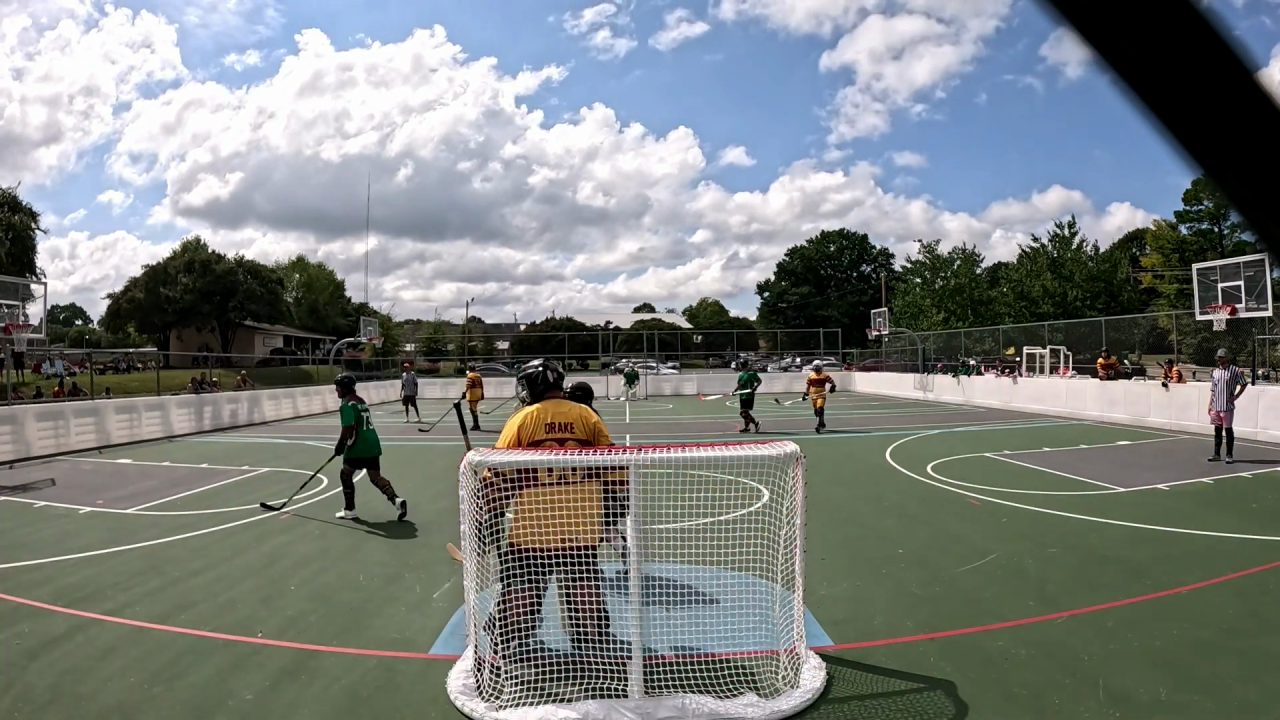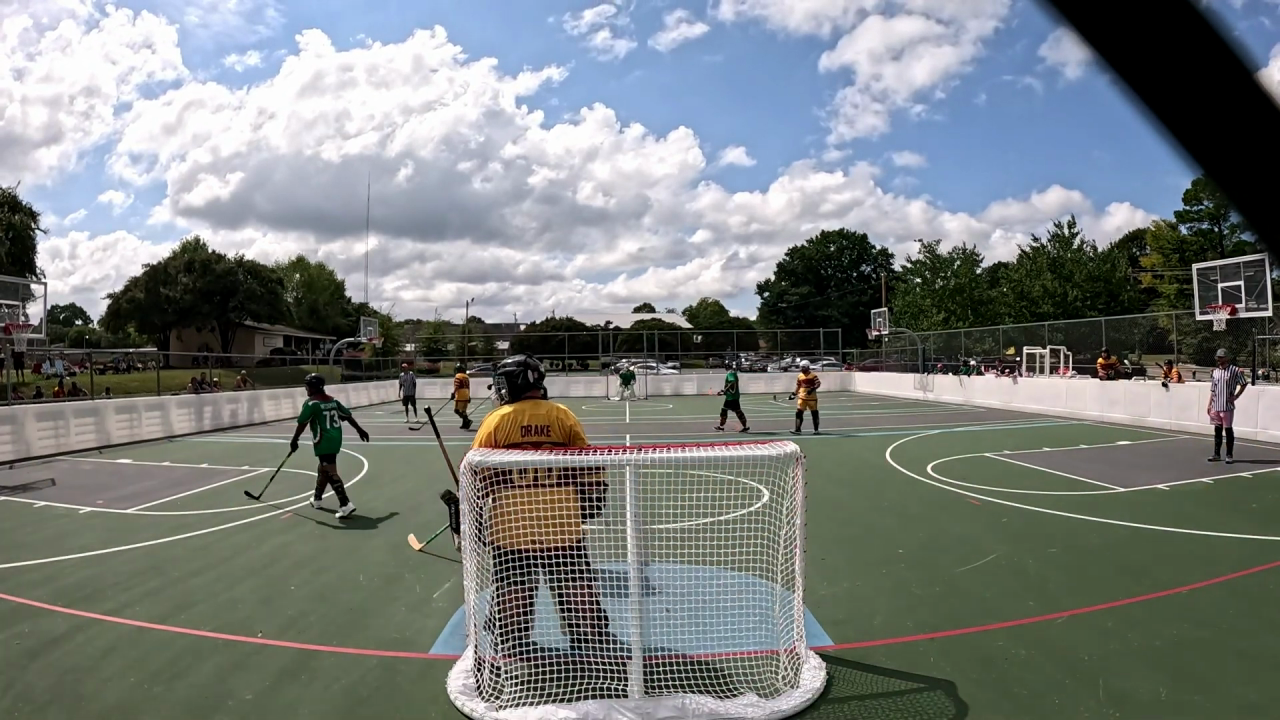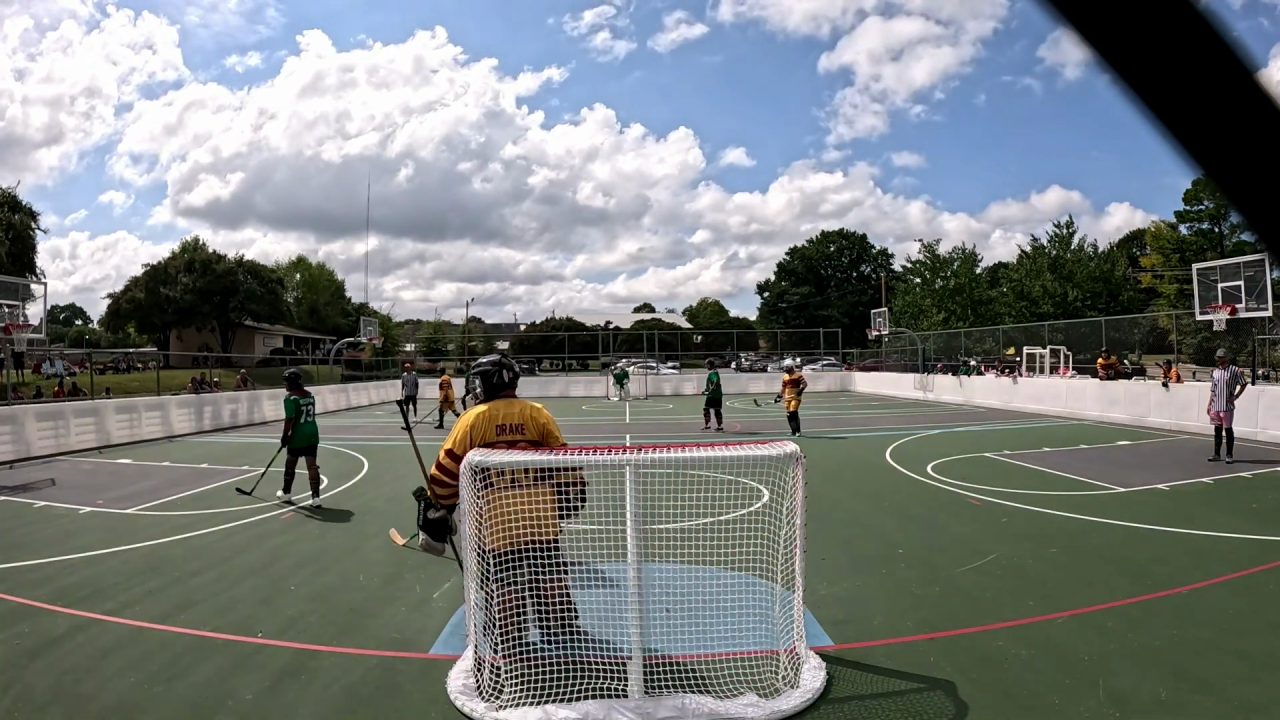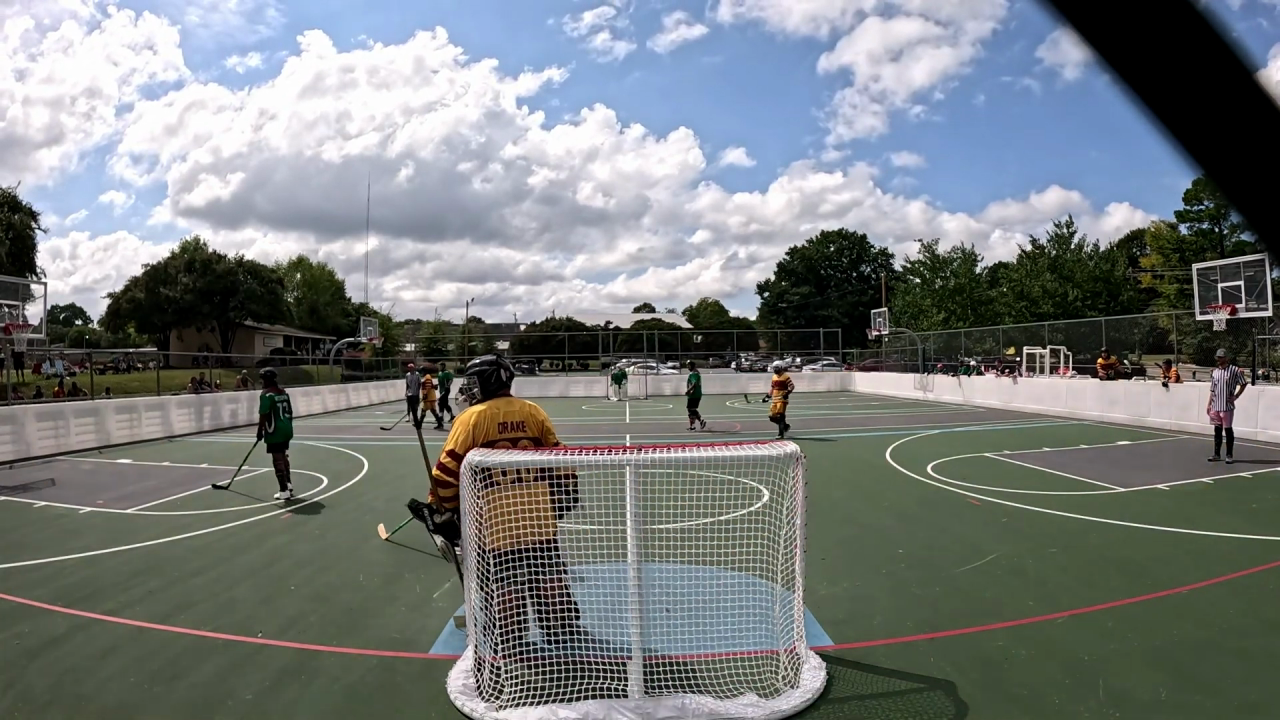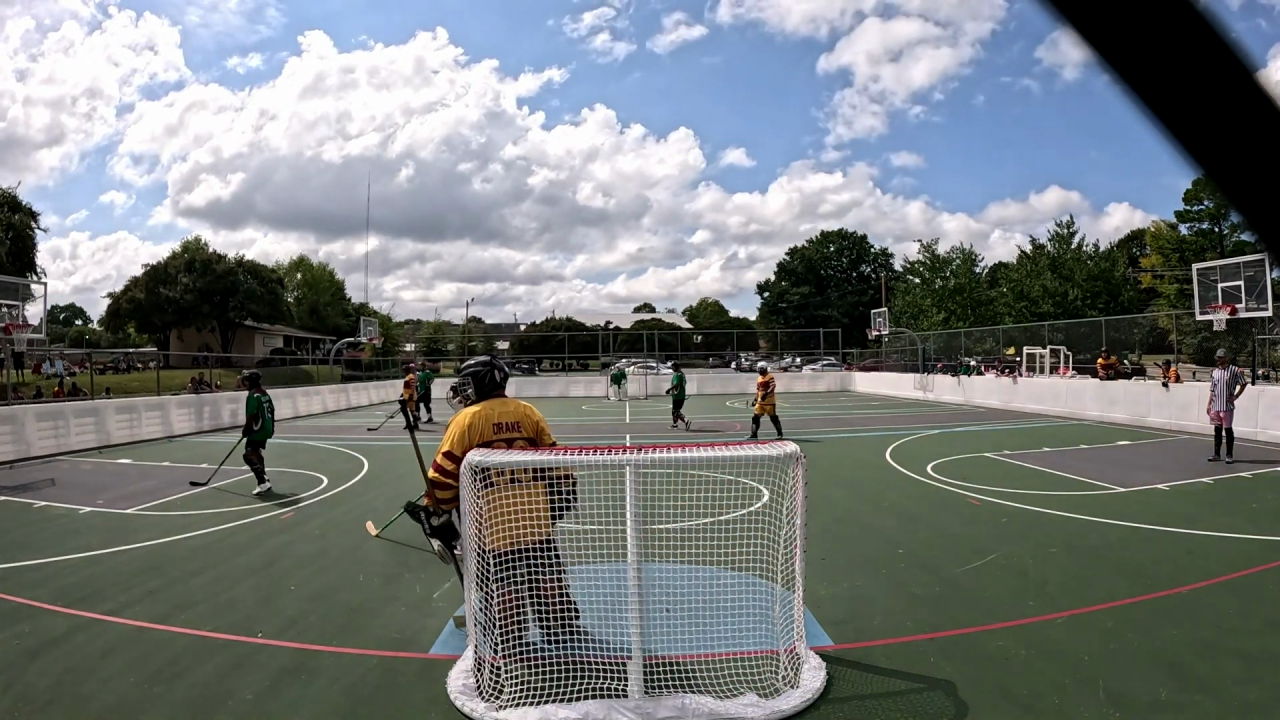
dt=0.4s
person 1, frame 1
left shoulder: (522, 419)
right shoulder: (587, 416)
left elbow: (498, 475)
right elbow: (611, 466)
left wrist: (487, 520)
right wrist: (612, 507)
left hip: (534, 519)
right hip: (582, 517)
left knee: (521, 585)
right knee: (584, 581)
left ankle: (513, 643)
right ankle: (594, 642)
person 1, frame 2
left shoulder: (496, 420)
right shoulder: (563, 416)
left elbow: (475, 473)
right elbow: (588, 465)
right wrist: (590, 503)
left hip: (511, 517)
right hip: (561, 514)
left knee: (513, 582)
right knee: (575, 578)
left ankle: (513, 642)
right ankle: (592, 636)
person 1, frame 3
left shoulder: (473, 419)
right shoulder: (538, 414)
left elbow: (446, 470)
left wrist: (436, 511)
right wrist: (570, 496)
left hip: (494, 513)
right hip: (540, 508)
left knee: (503, 579)
right knee: (549, 572)
left ankle: (510, 640)
right ankle: (561, 628)
person 1, frame 4
left shoulder: (471, 418)
right shoulder: (534, 412)
left elbow: (448, 471)
left wrist: (440, 511)
right wrist: (564, 496)
left hip: (493, 508)
right hip: (538, 504)
left knee: (502, 577)
right knee: (547, 569)
left ankle: (509, 638)
right ankle: (561, 626)
person 1, frame 5
left shoulder: (467, 419)
right shoulder: (528, 412)
left elbow: (445, 472)
left wrist: (436, 514)
right wrist: (562, 492)
left hip: (491, 508)
right hip: (533, 504)
left knee: (500, 576)
right knee: (544, 568)
left ankle: (507, 638)
right ankle: (560, 626)
